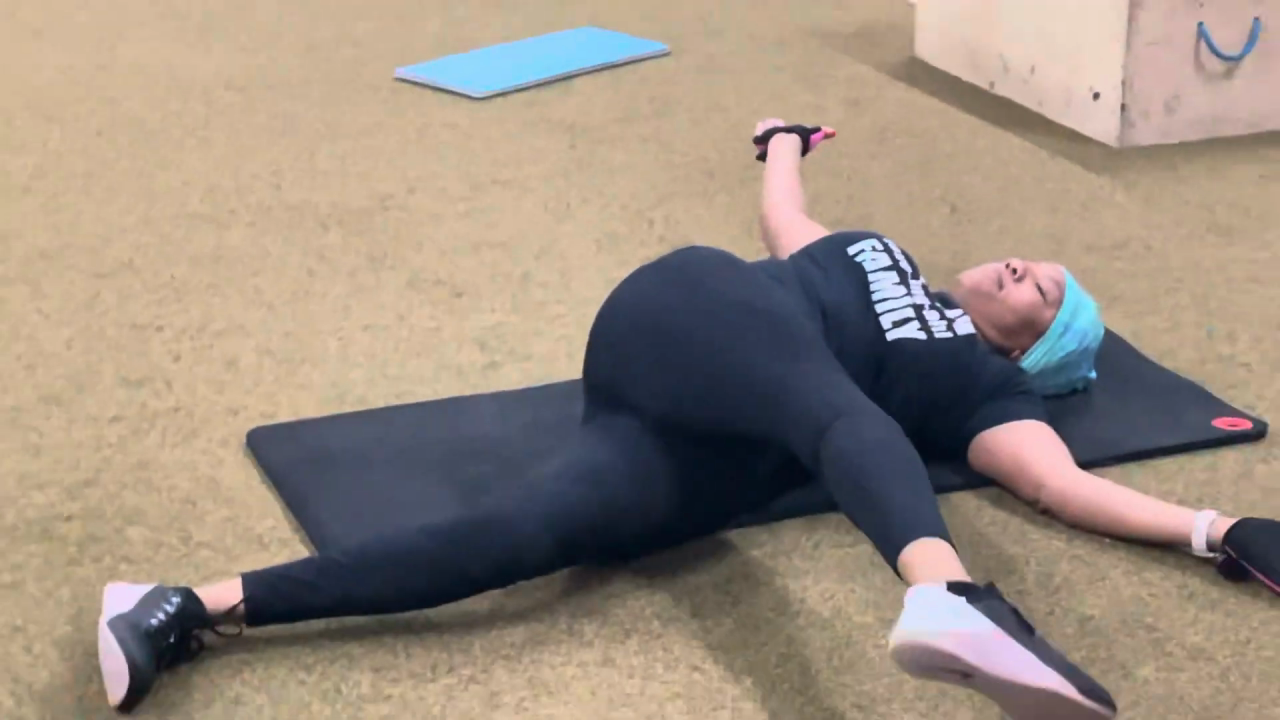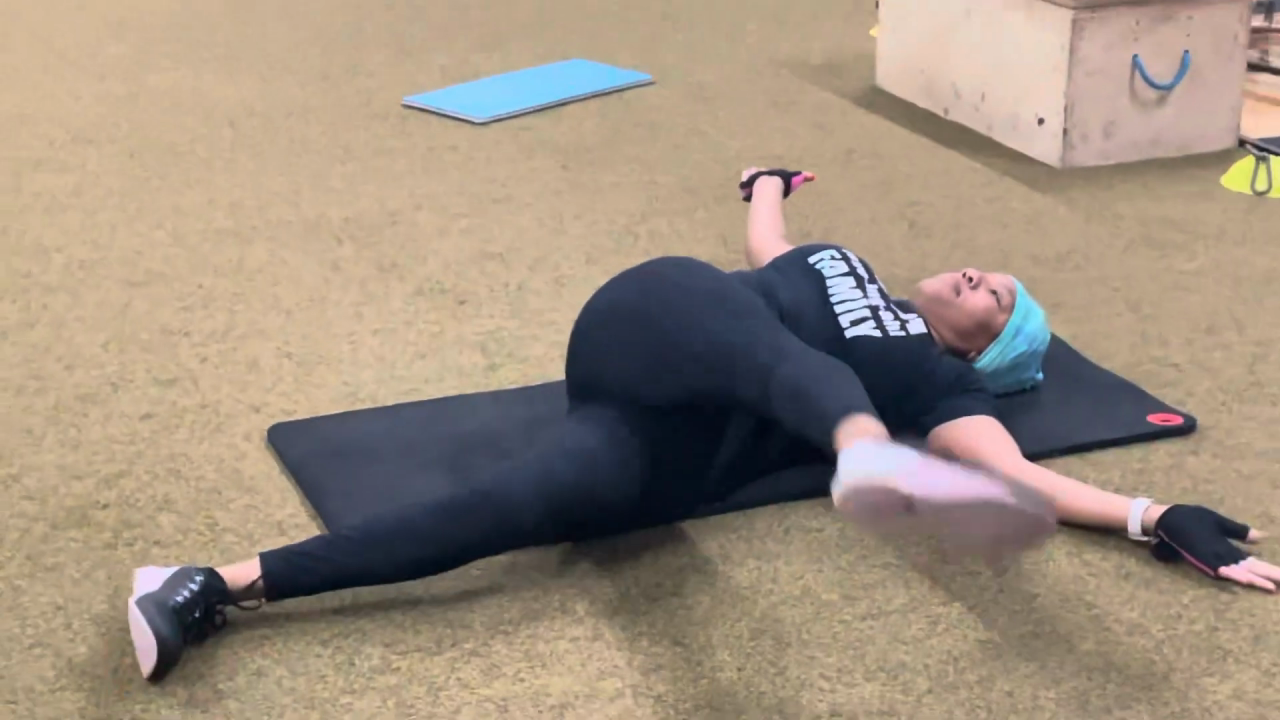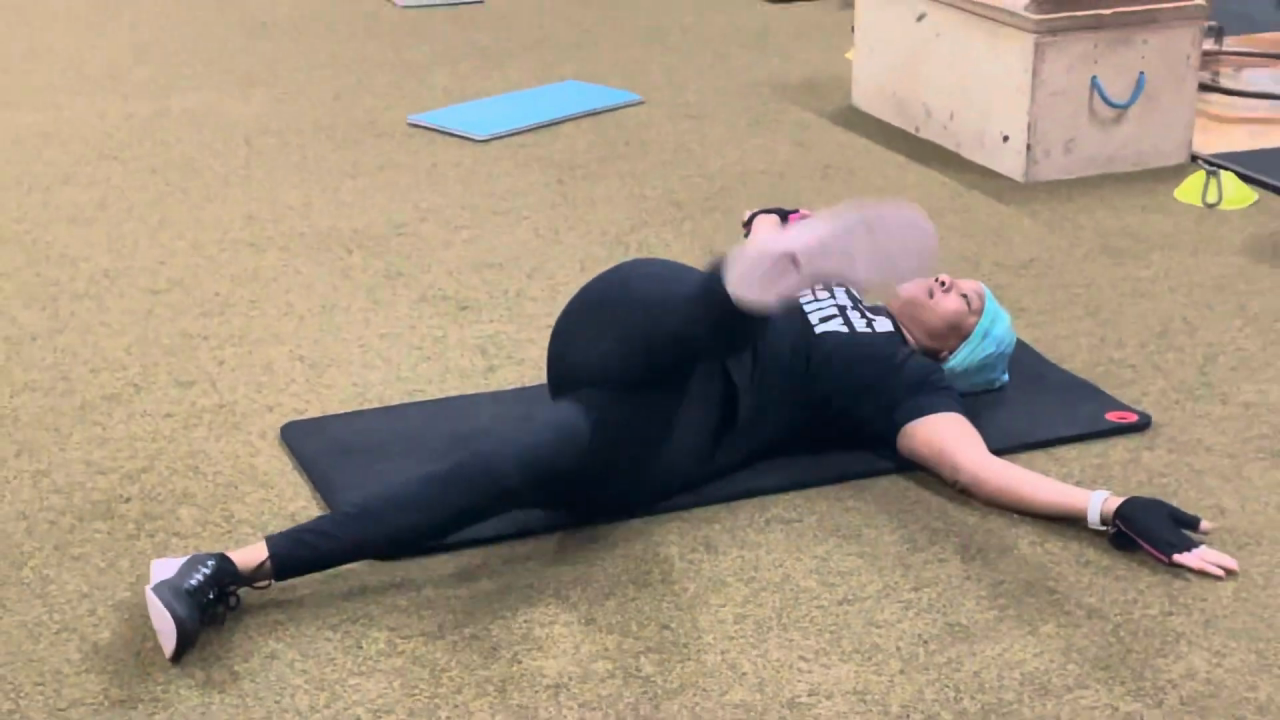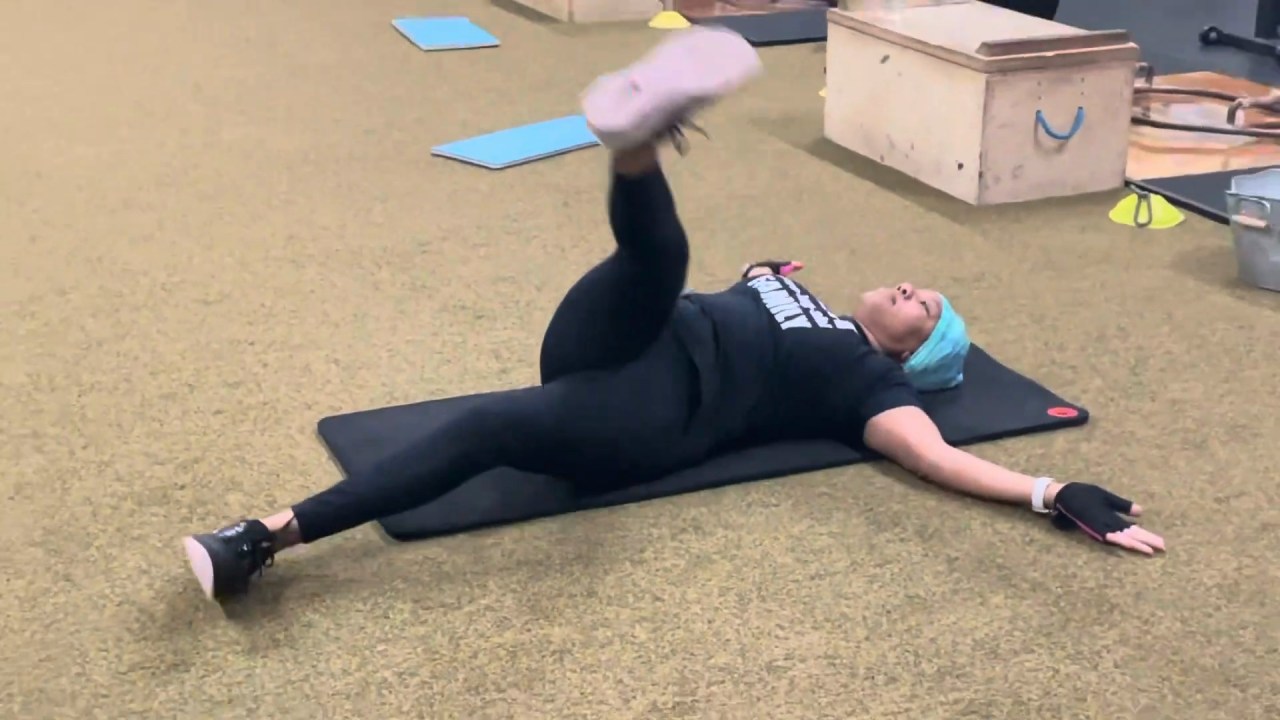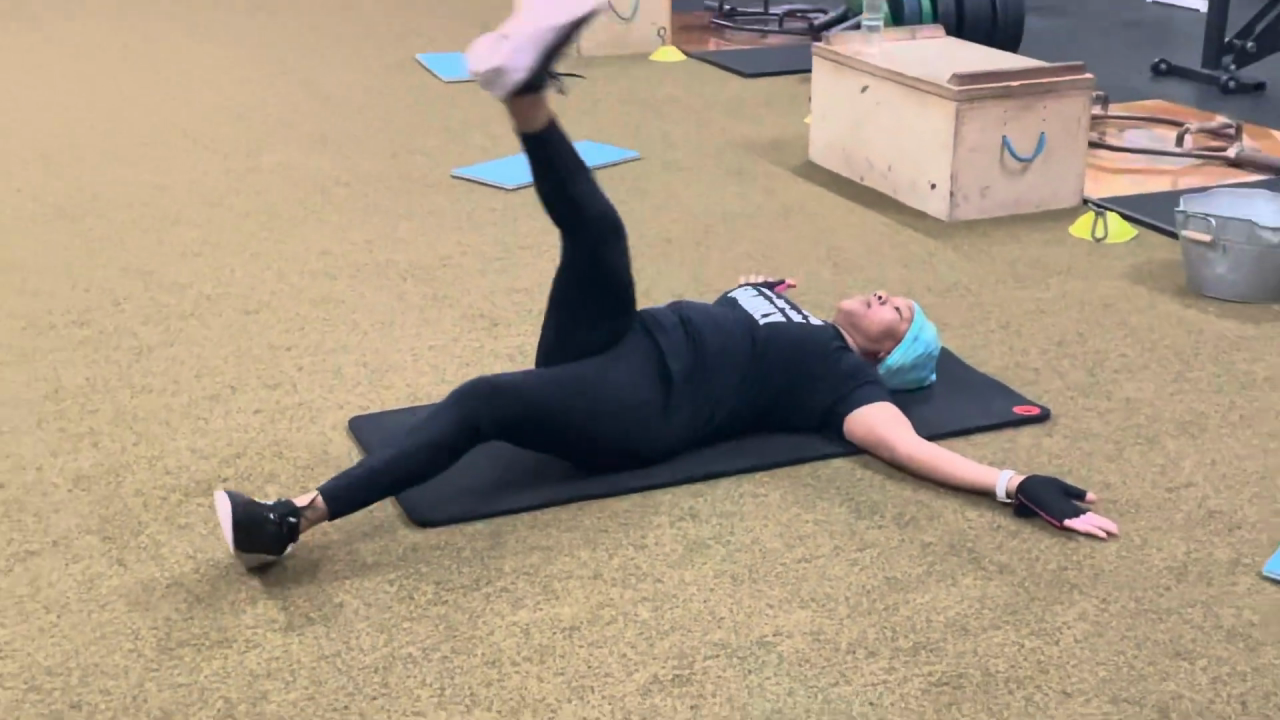
dt=0.2s
person 1, frame 1
left shoulder: (982, 383)
right shoulder: (863, 246)
left elbow: (1068, 488)
right elbow: (781, 223)
right wrist: (781, 146)
left hip: (702, 459)
right hip: (689, 306)
left knee: (530, 529)
right knee: (841, 414)
person 1, frame 2
left shoulder: (941, 382)
right shoulder: (841, 258)
left elbow: (1022, 474)
right elbow: (762, 248)
left wrist: (1162, 518)
right wrist: (766, 186)
left hip: (680, 445)
right hip: (657, 310)
left knee: (524, 499)
right knee: (802, 370)
left ankle: (218, 587)
person 1, frame 3
left shoulder: (912, 389)
right shoulder: (830, 302)
left elbow: (985, 470)
right elbow: (744, 283)
left wrist: (1115, 510)
right wrist: (766, 228)
left hip: (655, 436)
right hip: (631, 319)
left knee: (507, 468)
right knee: (730, 304)
left ankle: (231, 571)
person 1, frame 4
left shoulder: (866, 380)
right shoulder: (792, 279)
left elbow: (944, 459)
left wrist: (1060, 496)
right wrist: (753, 256)
left hip: (643, 416)
right hip: (611, 332)
left knee: (484, 430)
right knee: (657, 255)
left ankle: (263, 540)
right ankle: (641, 135)
person 1, frame 5
left shoulder: (843, 379)
right shoulder: (792, 315)
left elbow: (915, 451)
left wrist: (1020, 487)
right wrist: (752, 289)
left hip: (634, 408)
right hip: (610, 344)
left knee: (479, 403)
right knee: (594, 234)
left ankle: (292, 520)
right ankle: (527, 92)
